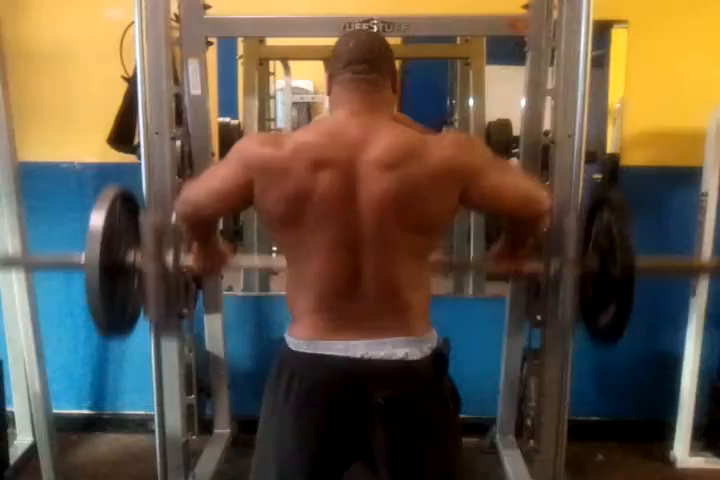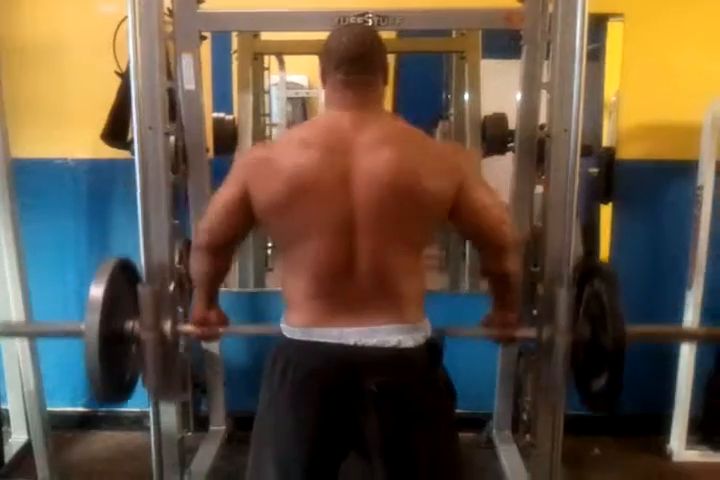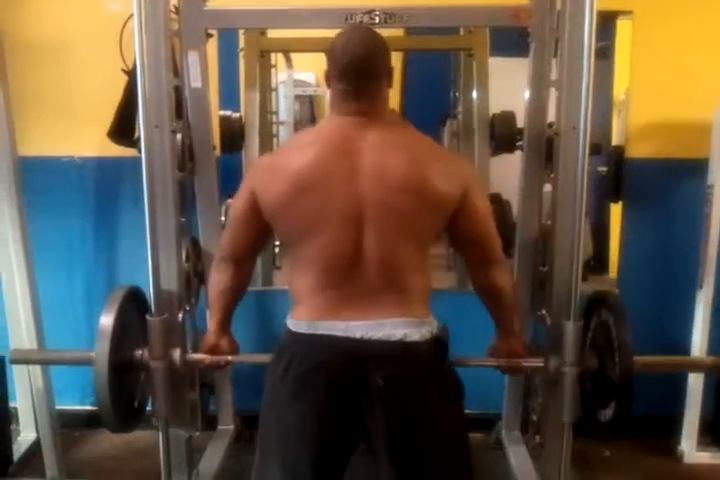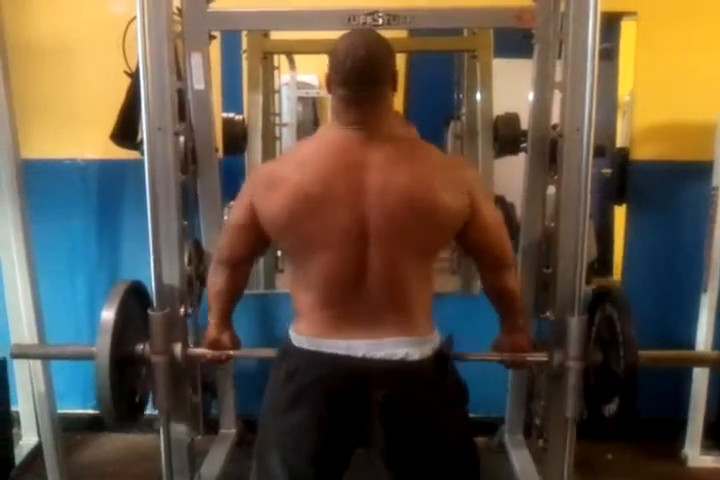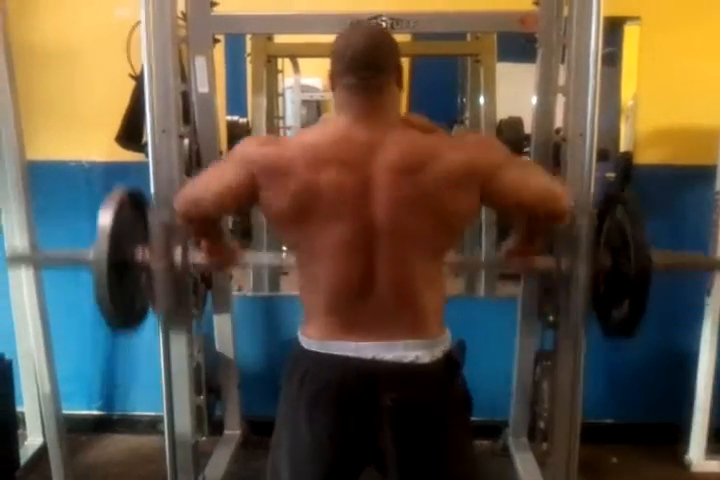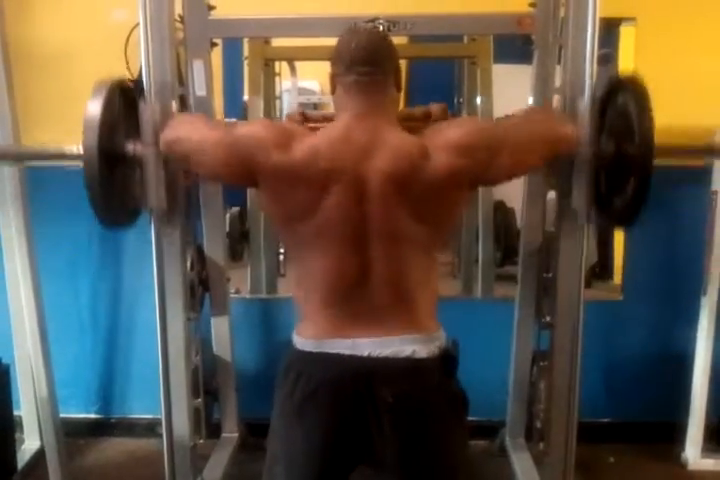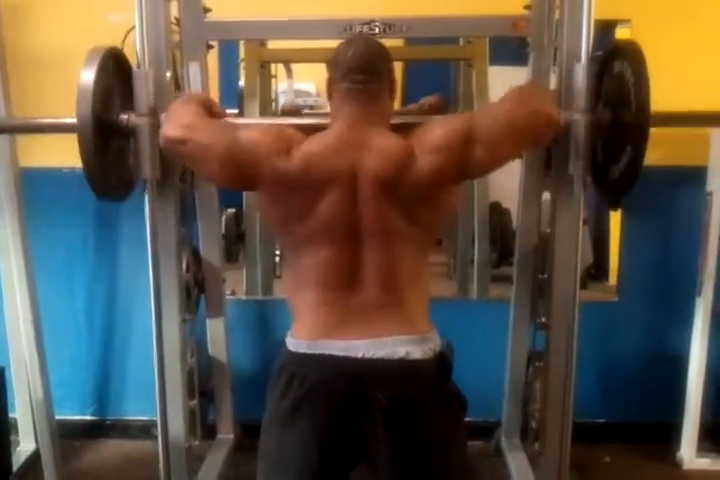
dt=0.3s
person 1, frame 1
left shoulder: (266, 156)
right shoulder: (446, 158)
left elbow: (190, 208)
right elbow: (535, 205)
left wrist: (206, 247)
right wrist: (511, 249)
left hip: (310, 368)
right hip: (407, 369)
person 1, frame 2
left shoulder: (264, 160)
right shoulder: (439, 159)
left elbow: (208, 243)
right elbow: (501, 244)
left wrist: (204, 305)
right wrist: (505, 309)
left hip: (305, 357)
right hip: (401, 357)
person 1, frame 3
left shoulder: (274, 165)
right shoulder: (443, 165)
left elbow: (232, 259)
right elbow: (488, 263)
left wrist: (217, 328)
right wrist: (508, 334)
left hip: (311, 352)
right hip: (407, 354)
person 1, frame 4
left shoulder: (274, 176)
right shoulder: (450, 176)
left elbow: (229, 261)
right elbow: (500, 266)
left wrist: (218, 324)
right wrist: (514, 329)
left hip: (313, 367)
right hip: (409, 368)
person 1, frame 5
left shoulder: (275, 159)
right shoulder: (457, 160)
left elbow: (190, 208)
right elbow: (555, 203)
left wrist: (214, 242)
right wrist: (526, 243)
left hip: (324, 369)
right hip: (418, 370)
person 1, frame 6
left shoulder: (278, 155)
right shoulder: (446, 157)
left elbow: (176, 136)
right elbow: (560, 131)
left hip: (318, 367)
right hip: (415, 366)
person 1, frame 7
left shoulder: (278, 158)
right shoulder: (432, 156)
left elbow: (176, 130)
right elbow: (539, 111)
left wrist: (199, 105)
left hip: (311, 370)
right hip: (409, 369)
